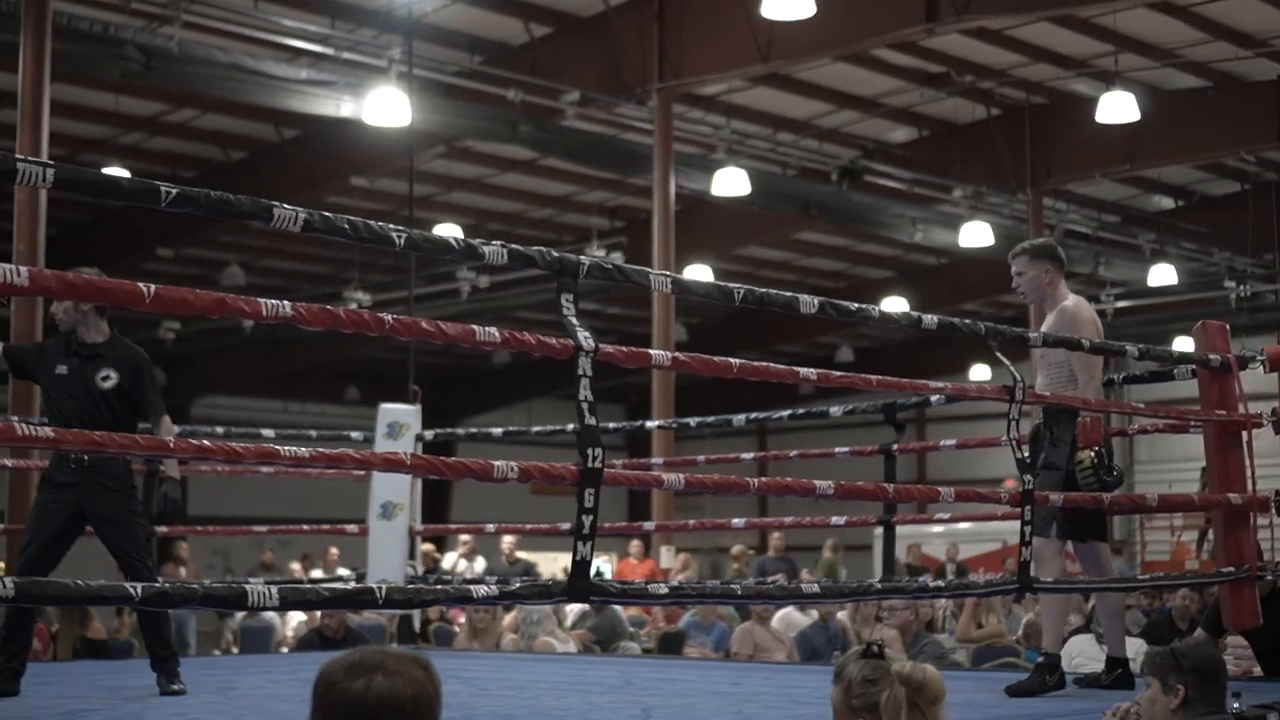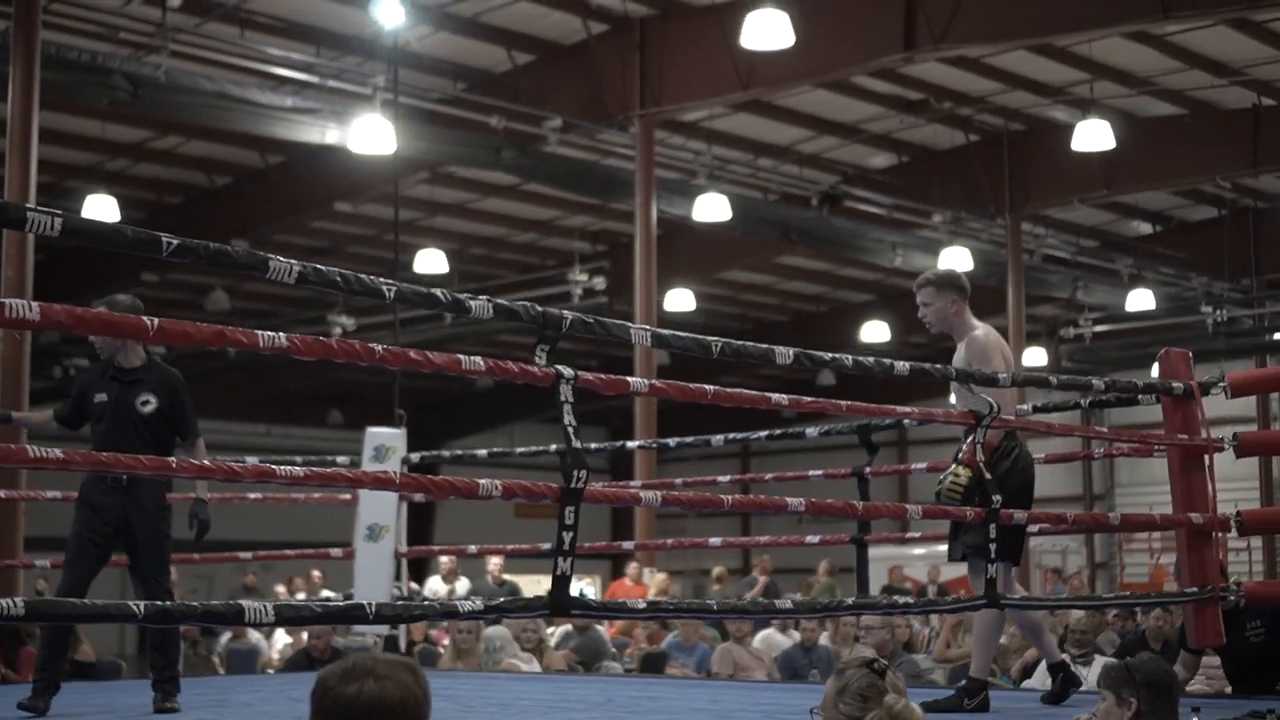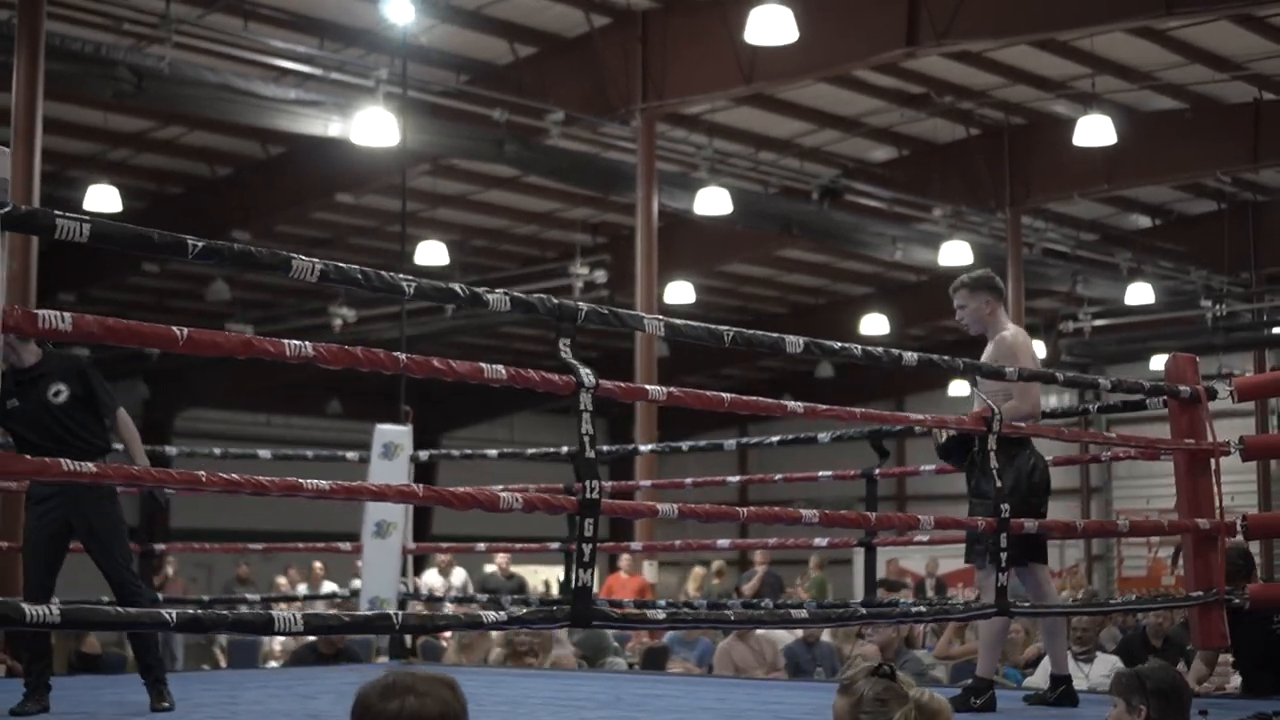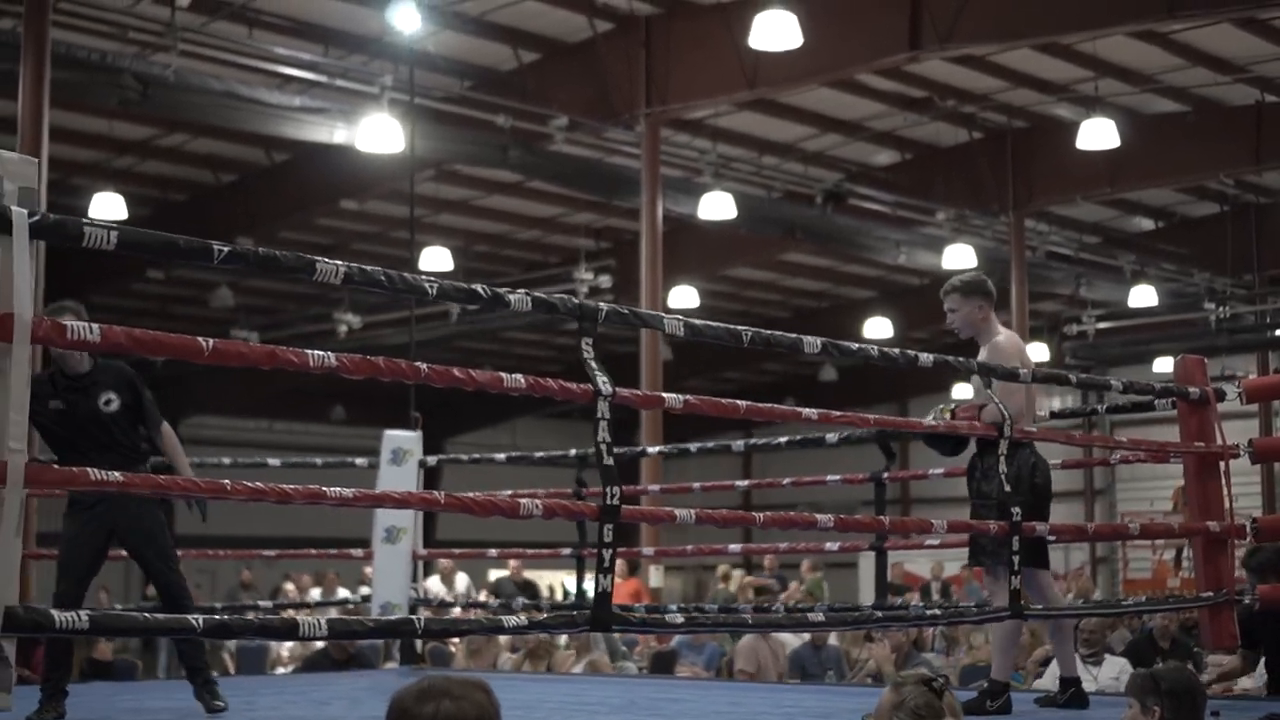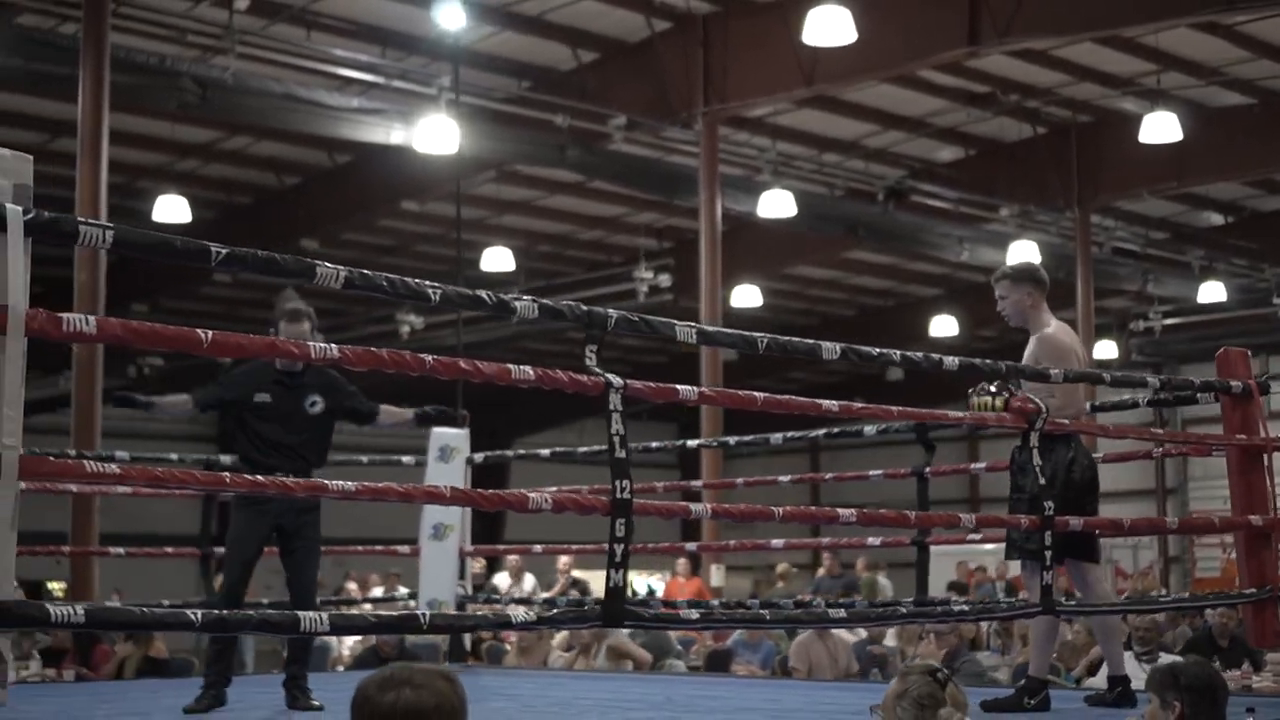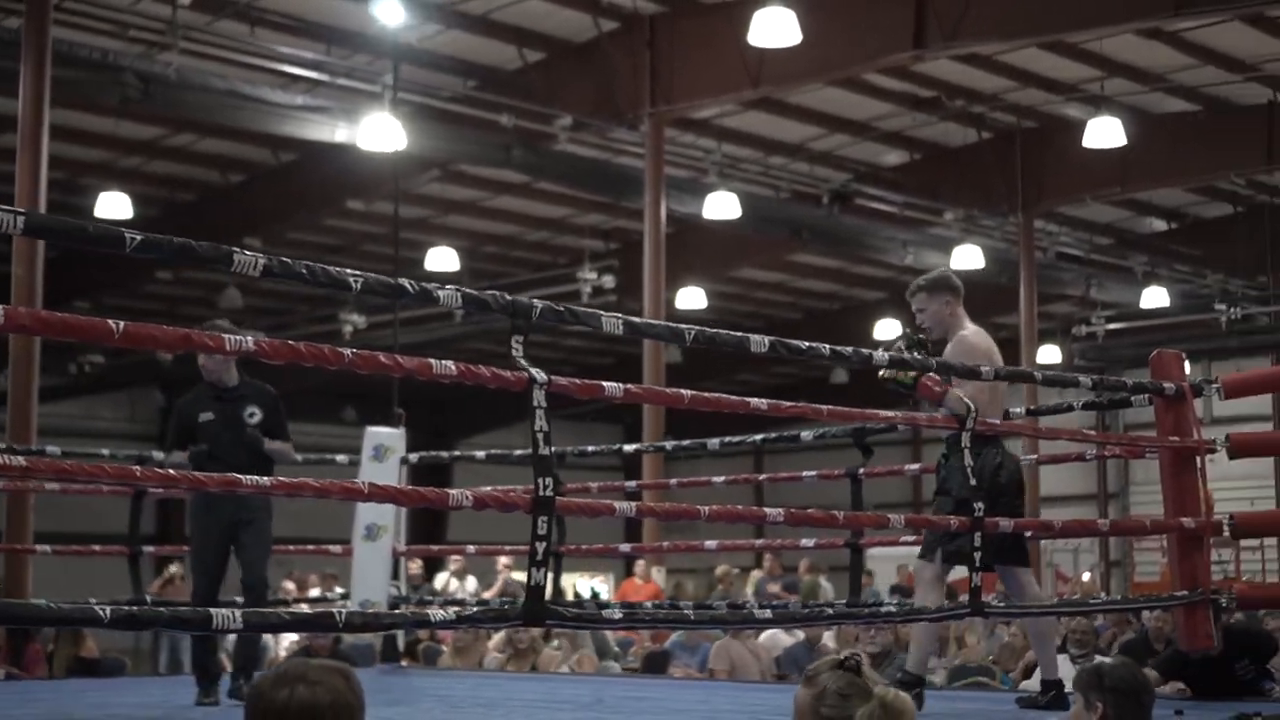
dt=0.7s
person 1, frame 1
left shoulder: (1072, 311)
right shoulder: (1057, 318)
left elbow: (1090, 385)
left wrist: (1087, 448)
right wrist: (1040, 440)
left hip: (1072, 439)
right hip: (1061, 439)
left knee: (1046, 547)
right knee: (1094, 556)
left ankle: (1050, 664)
right ankle: (1117, 665)
person 1, frame 2
left shoulder: (980, 341)
right shoulder: (969, 346)
left elbow: (1000, 411)
left wrist: (966, 465)
right wrist: (968, 465)
left hip: (998, 464)
right hip: (991, 465)
left knee: (986, 575)
right knee: (998, 578)
left ankle: (975, 689)
right ankle: (1058, 667)
person 1, frame 3
left shoulder: (1009, 341)
right shoulder: (1002, 346)
left elbow: (1028, 405)
right wrist: (971, 428)
left hip: (1007, 466)
right hip: (1008, 465)
left knee: (991, 575)
right knee: (1033, 576)
left ankle: (982, 688)
right ankle: (1061, 682)
person 1, frame 4
left shoulder: (999, 346)
right shoulder: (1002, 348)
left elbow: (1011, 410)
left wrist: (961, 417)
right wrist: (965, 413)
left hip: (1008, 467)
right hip: (1020, 467)
left knee: (1001, 578)
right knee: (1035, 578)
left ankle: (997, 691)
right ankle: (1070, 684)
person 1, frame 5
left shoulder: (1050, 338)
right shoulder: (1054, 338)
left elbow: (1069, 407)
left wrist: (1007, 405)
right wrist: (1006, 399)
left hip: (1048, 460)
right hip: (1065, 460)
left knee: (1038, 574)
right knee: (1086, 573)
left ankle: (1035, 688)
right ankle: (1119, 683)
person 1, frame 6
left shoulder: (966, 343)
right shoulder: (973, 343)
left elbow: (969, 406)
left wrist: (921, 380)
right wrist: (921, 382)
left hip: (972, 466)
right hip: (989, 465)
left knee: (927, 572)
right knee: (1019, 581)
left ankle: (910, 684)
right ankle: (1052, 686)
person 2, frame 1
left shoulder: (129, 358)
right shoulder: (50, 355)
left elbow: (160, 420)
left wrist: (171, 474)
left hip: (109, 479)
right hip: (61, 476)
left knee: (141, 574)
left ankle: (167, 669)
person 2, frame 2
left shoulder: (166, 381)
right shoulder: (93, 380)
left elbow: (193, 443)
right elbow: (58, 419)
left wrist: (201, 497)
right wrist: (7, 418)
left hip: (146, 496)
right hip: (97, 493)
left knee: (157, 594)
right knee: (69, 591)
person 2, frame 3
left shoulder: (71, 368)
left elbow: (117, 415)
left wrist: (144, 467)
left hip: (92, 487)
right hip: (44, 494)
left knee: (127, 584)
right knee: (35, 593)
left ankle: (156, 682)
right ankle: (37, 690)
person 2, frame 4
left shoulder: (120, 377)
right shoulder: (39, 390)
left elbow: (160, 430)
left wrist: (188, 479)
left hip: (137, 496)
right hip: (86, 503)
left knee: (173, 588)
right knee: (66, 599)
left ankle: (204, 683)
person 2, frame 5
left shoulder: (327, 383)
right shoulder: (248, 378)
left elbow: (376, 414)
right elbow: (192, 402)
left wrist: (422, 415)
right wrist: (146, 402)
left hip: (302, 498)
right hip: (255, 495)
left knee: (304, 594)
right knee: (232, 588)
left ankle: (297, 685)
right ankle: (215, 686)
person 2, frame 6
left shoulder: (264, 397)
right shoulder: (190, 404)
left elbow: (288, 452)
right elbow: (172, 459)
left wrist: (263, 443)
right wrist: (192, 458)
left hip: (252, 502)
right hip: (210, 503)
left knee: (256, 584)
right knee: (205, 593)
left ankle: (243, 676)
right ankle: (207, 681)
